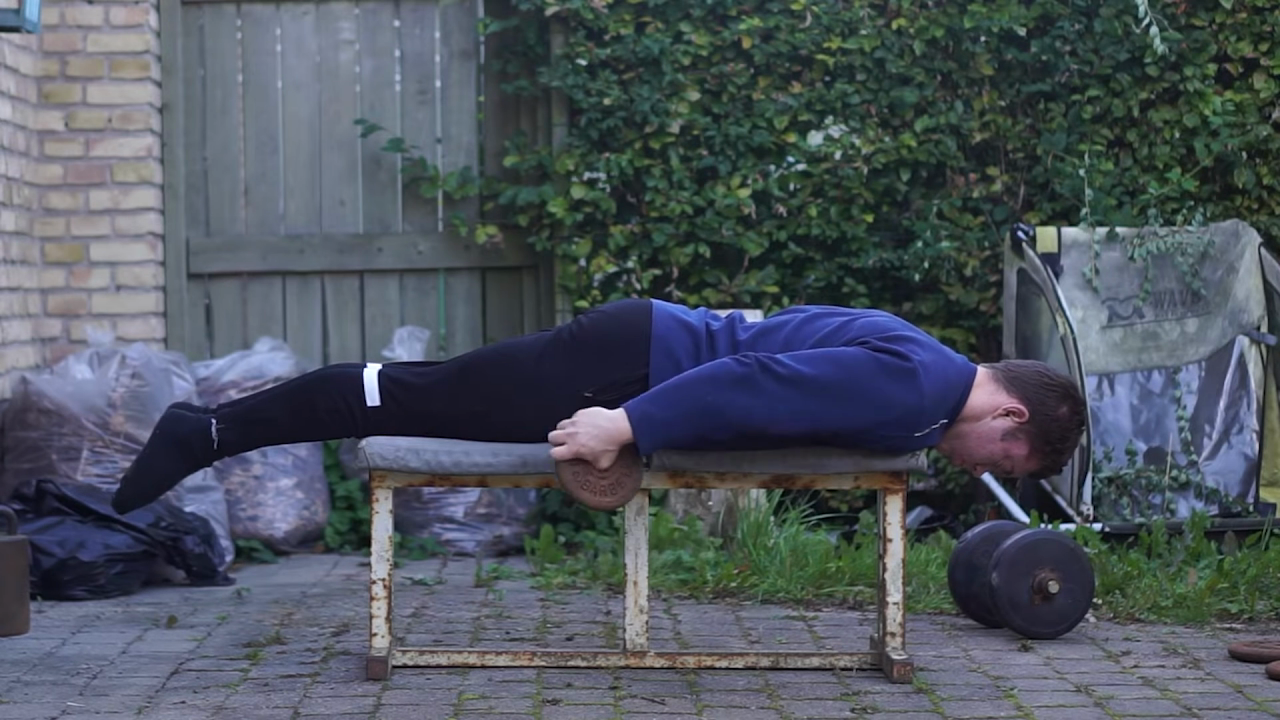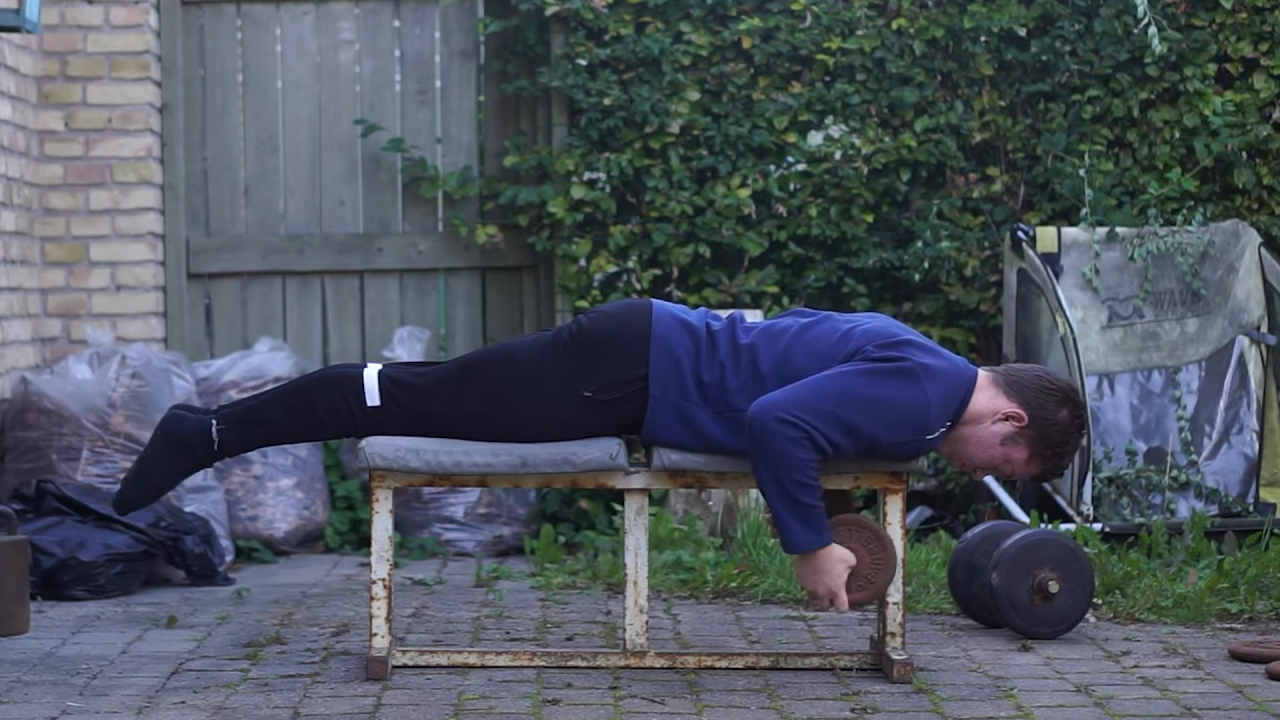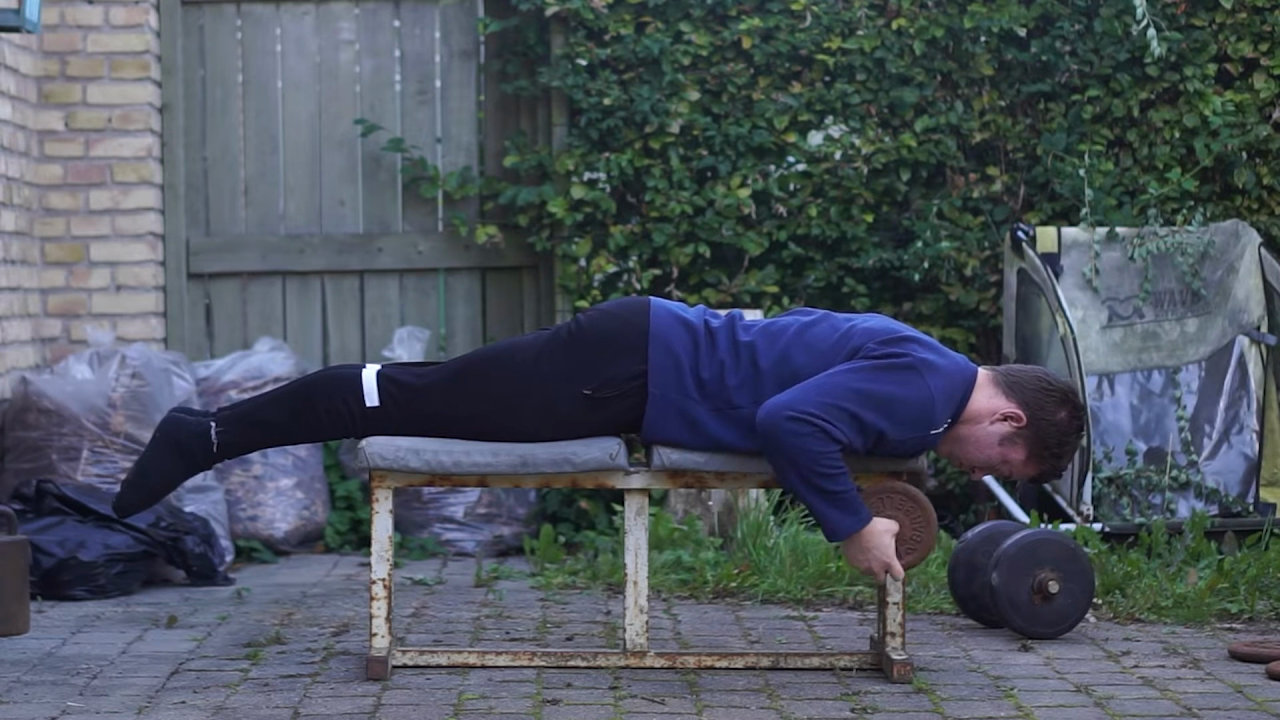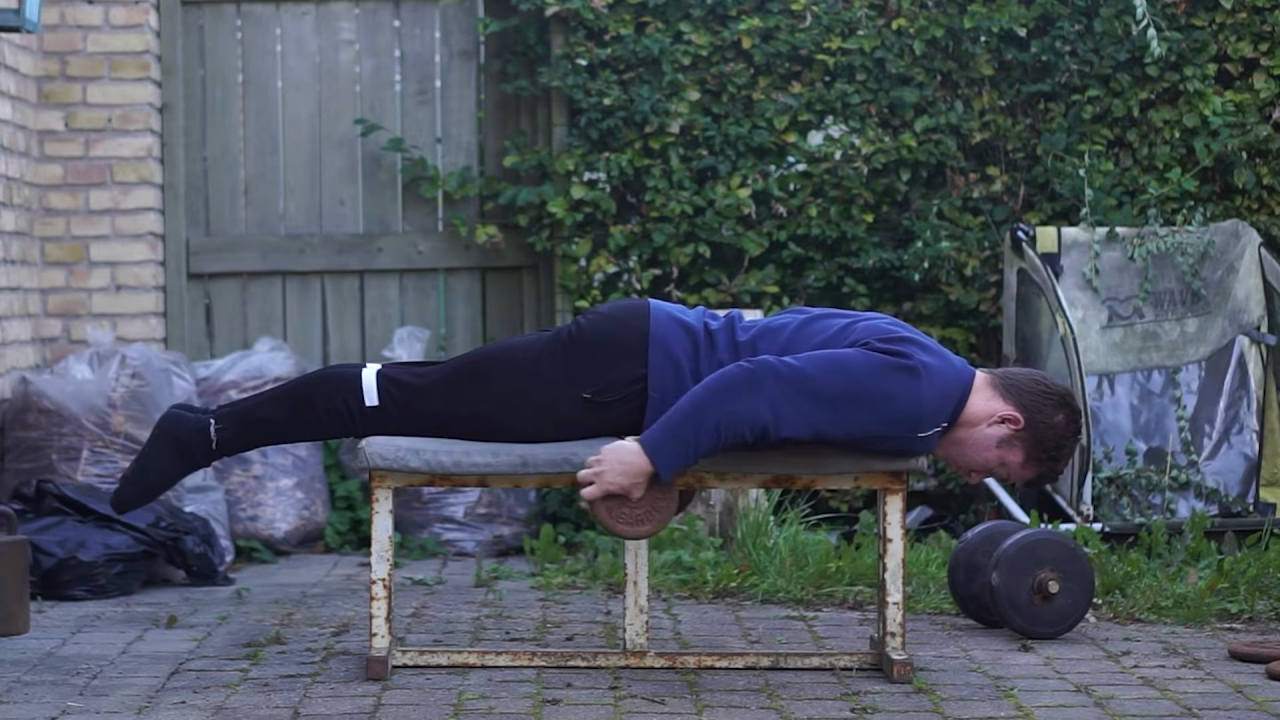
dt=0.5s
person 1, frame 1
left shoulder: (915, 365)
right shoulder: (911, 389)
right elbow: (748, 386)
right wrist: (627, 426)
left hip: (645, 353)
right hip: (635, 366)
left knee: (424, 392)
right knee: (414, 401)
left ankle: (215, 421)
right ankle: (208, 430)
person 1, frame 2
left shoulder: (922, 367)
right shoulder: (920, 393)
right elbow: (778, 421)
right wrist: (811, 546)
left hip: (649, 347)
right hip: (633, 372)
left knee: (422, 394)
right knee: (417, 404)
left ankle: (213, 429)
right ankle: (210, 431)
person 1, frame 3
left shoulder: (919, 368)
right shoulder: (924, 392)
right elbow: (787, 421)
right wrist: (852, 525)
left hip: (645, 354)
right hip: (631, 368)
left knee: (425, 393)
right knee: (414, 400)
left ankle: (217, 424)
right ankle: (211, 430)
person 1, frame 4
left shoulder: (914, 366)
right shoulder: (914, 390)
right elbow: (756, 385)
right wrist: (651, 454)
left hip: (645, 356)
right hip: (631, 374)
left knee: (416, 396)
right knee: (414, 404)
left ankle: (216, 424)
right ankle: (210, 428)
